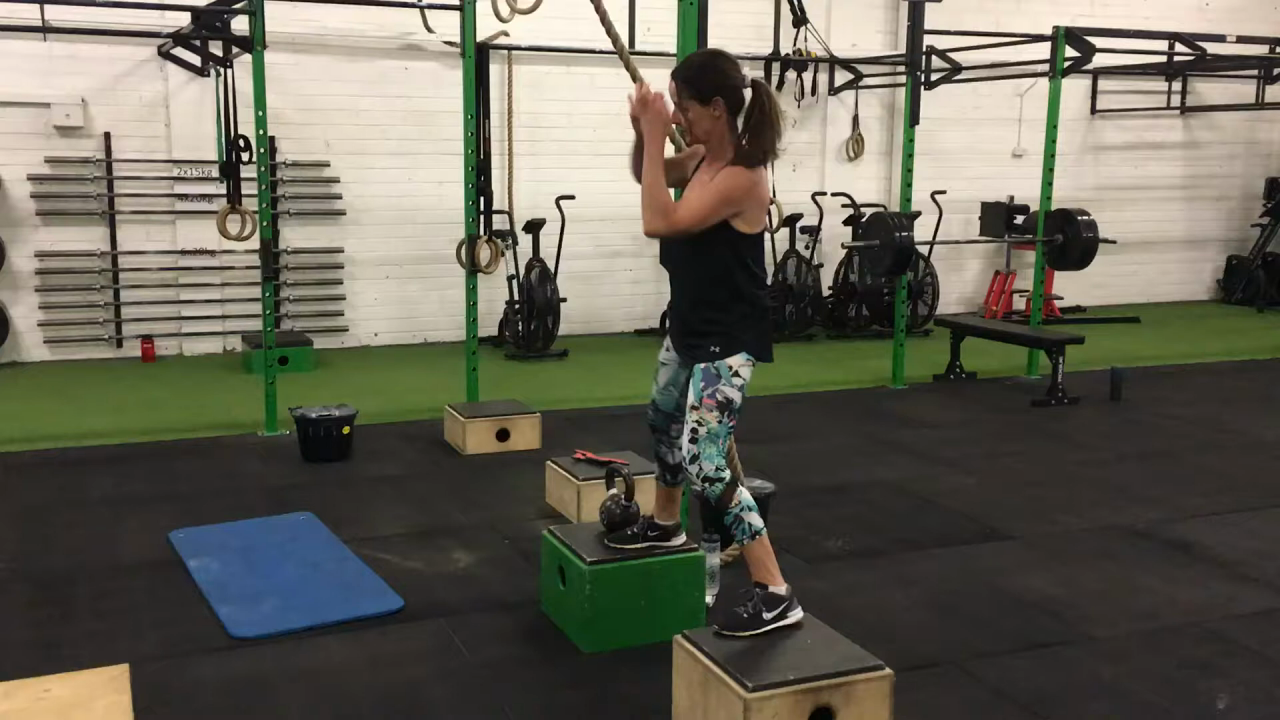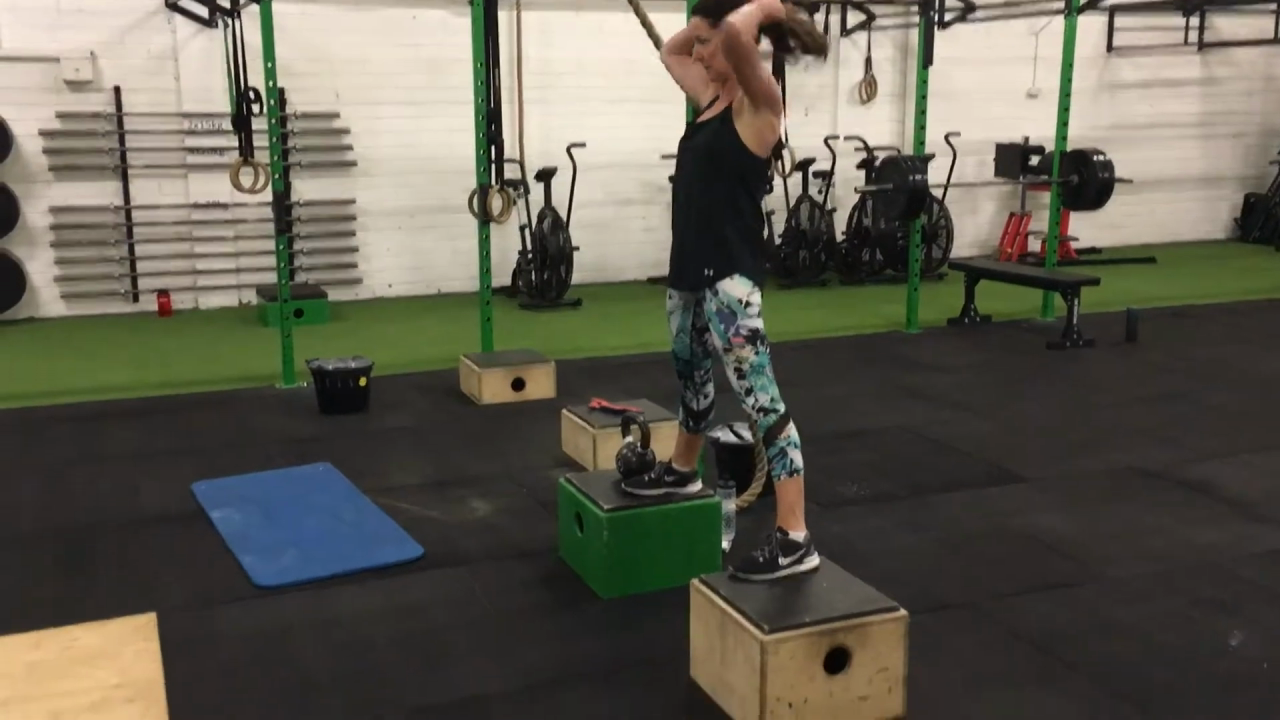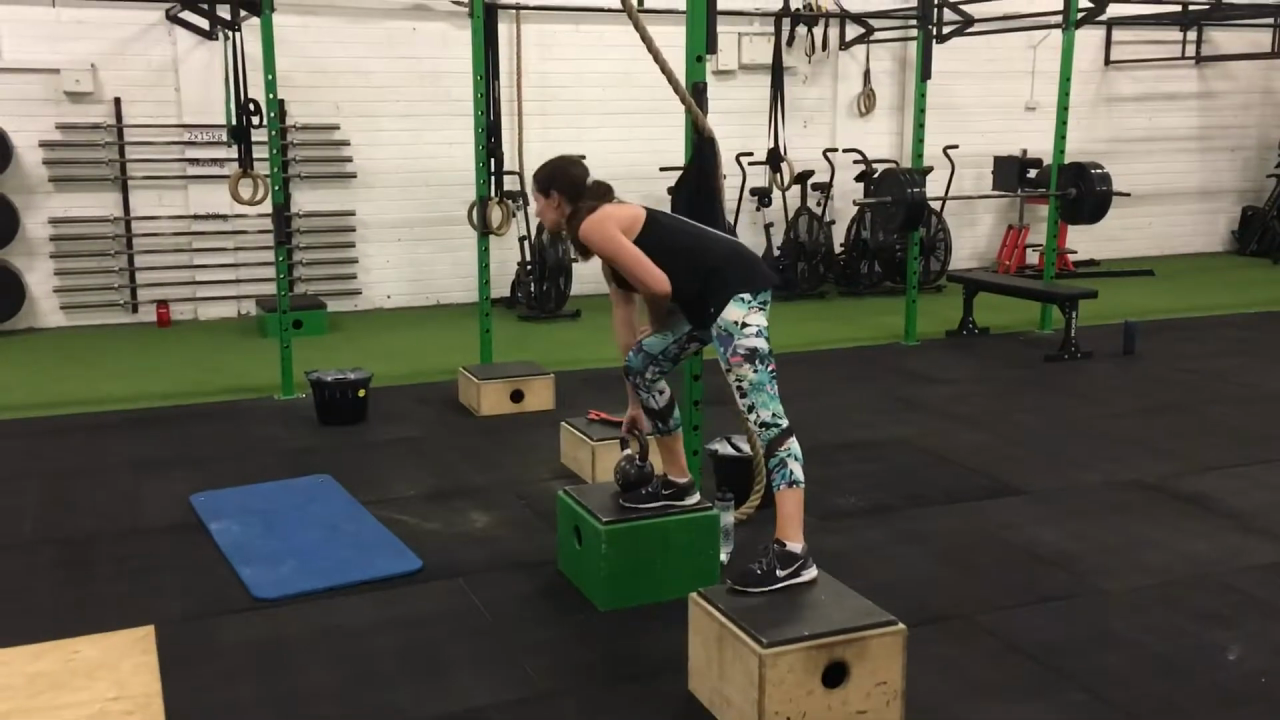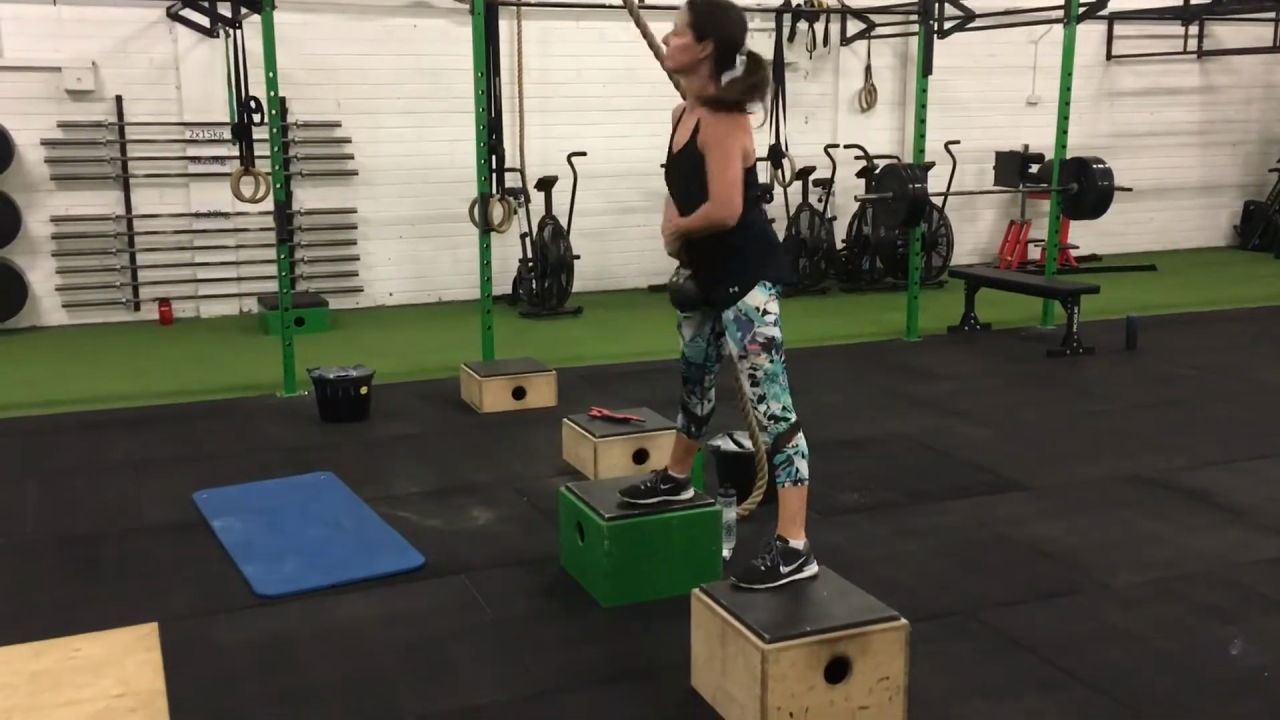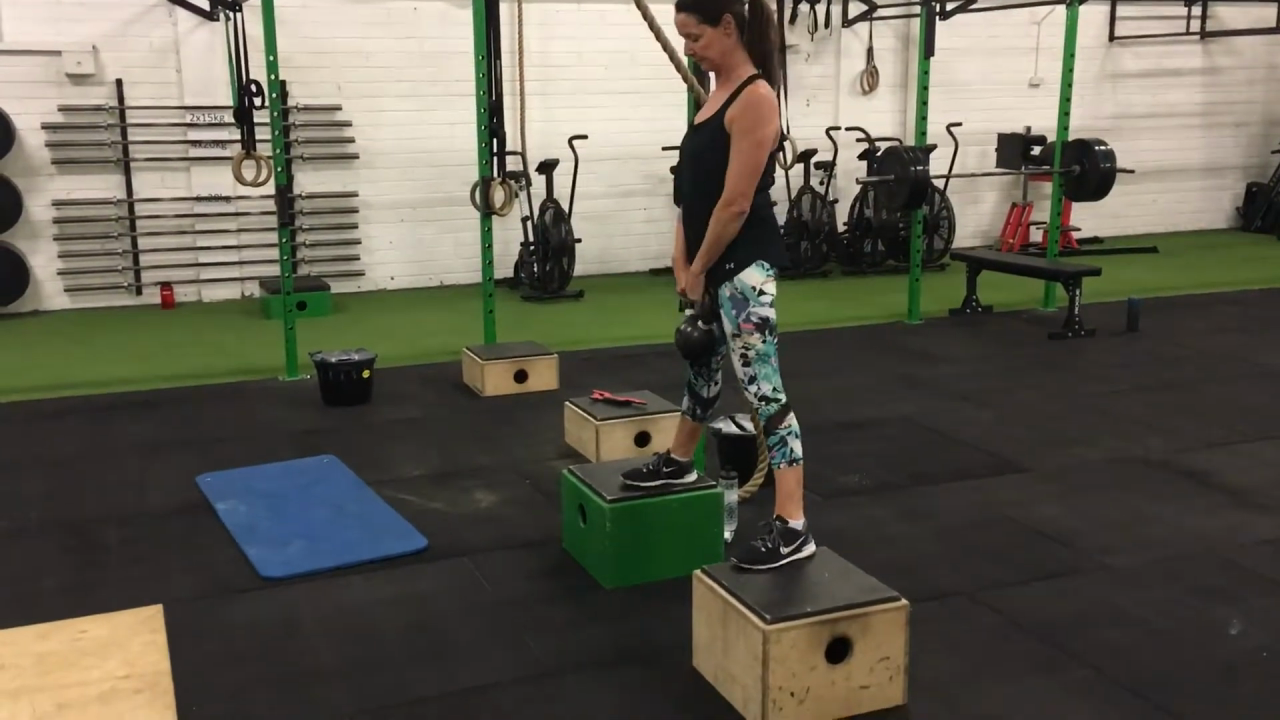
dt=1s
person 1, frame 1
left shoulder: (741, 178)
right shoulder: (704, 160)
left elbow: (657, 223)
right elbow: (649, 177)
left wrist: (658, 138)
right wrist: (644, 133)
left hip: (729, 341)
right hip: (690, 329)
left knee: (705, 464)
right knee: (663, 422)
left ankle: (776, 595)
right ankle: (665, 524)
person 1, frame 2
left shoulder: (760, 95)
right shoulder: (718, 94)
right elbow: (674, 51)
left hip: (731, 270)
right hip: (692, 265)
left knee: (760, 398)
right knee: (690, 369)
left ankle: (795, 539)
right ankle: (682, 470)
person 1, frame 3
left shoulder: (594, 227)
right shoulder: (607, 226)
left elbow: (658, 287)
right elbow: (626, 319)
left wrist: (658, 326)
right wrist: (636, 404)
left hip: (736, 288)
left knee: (762, 412)
right knee: (643, 363)
left ankle: (792, 553)
right ankle: (677, 480)
person 1, frame 4
left shoulder: (723, 116)
right shoulder: (686, 112)
left elbow: (725, 211)
left wrist: (675, 231)
right wrist: (676, 229)
left hip: (745, 276)
right hip: (705, 272)
left knee: (769, 405)
right knee: (693, 375)
left ankle: (793, 547)
right ankle: (676, 478)
person 1, frame 5
left shoulder: (755, 98)
right shoulder: (718, 92)
left elbow: (736, 203)
left wrist: (698, 270)
right wrist: (681, 259)
left hip: (743, 262)
right hip: (707, 258)
left knee: (761, 385)
right knee: (701, 360)
left ankle: (792, 526)
right ankle: (679, 460)
